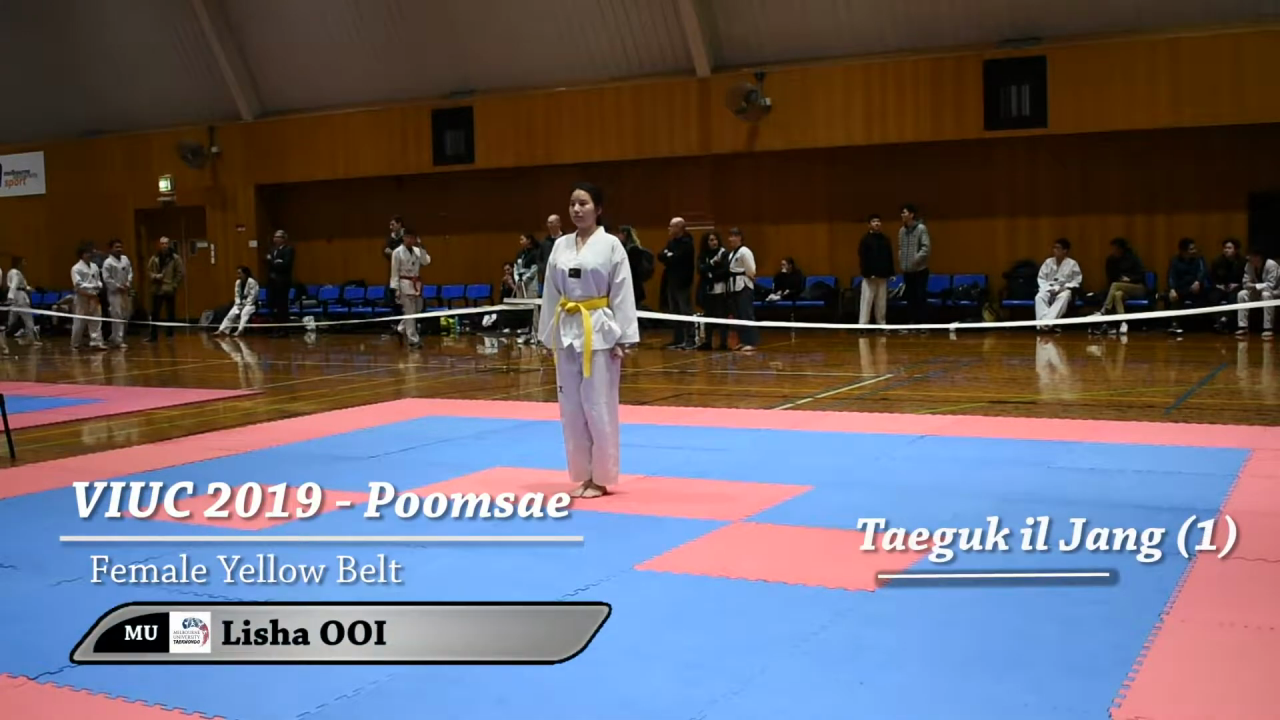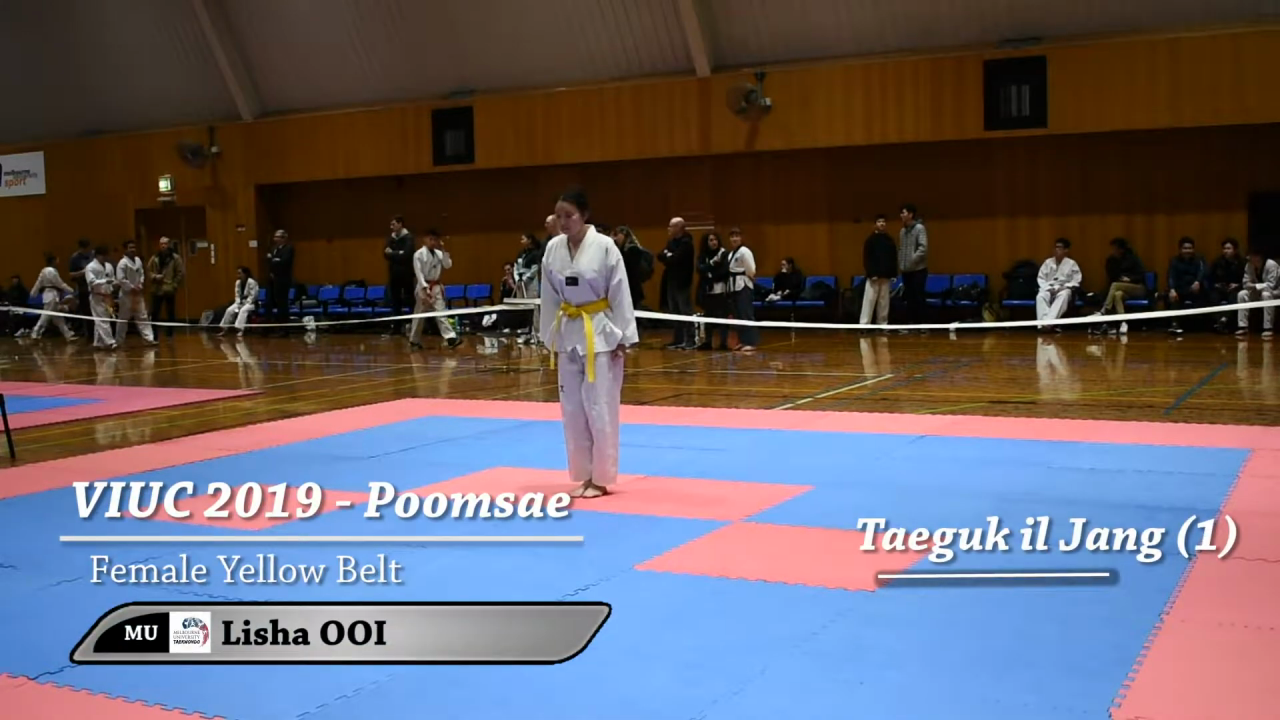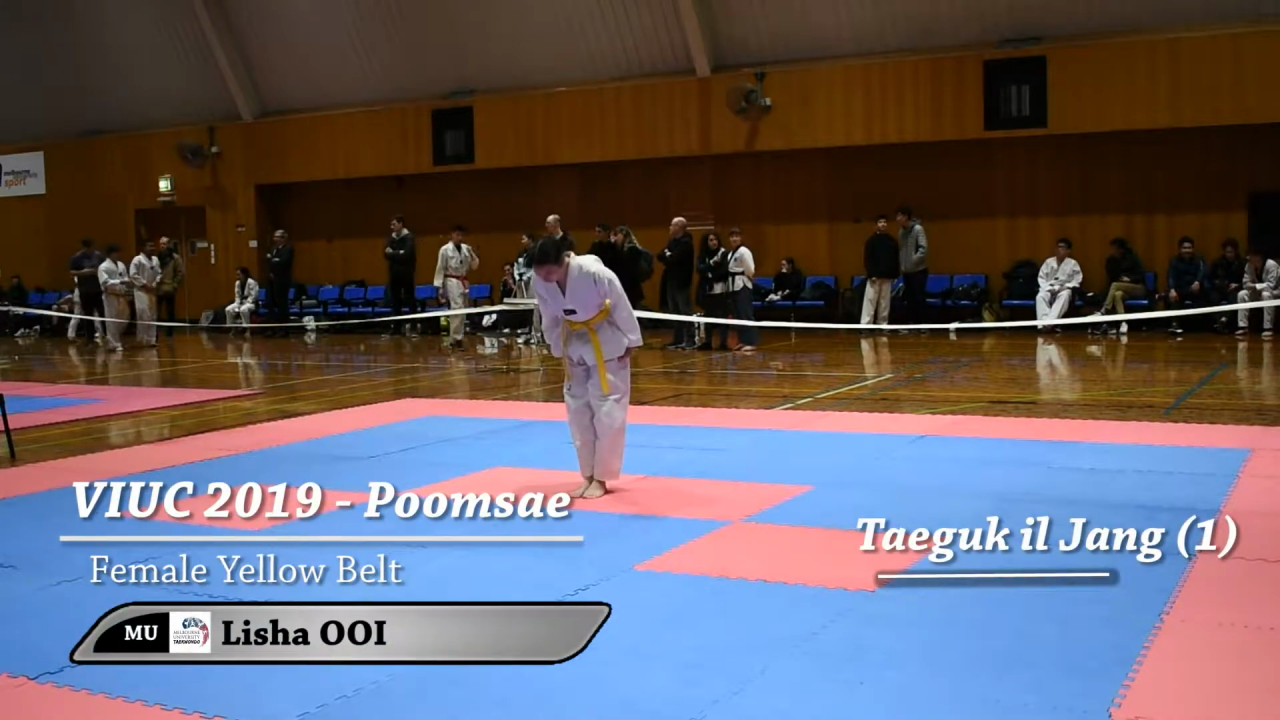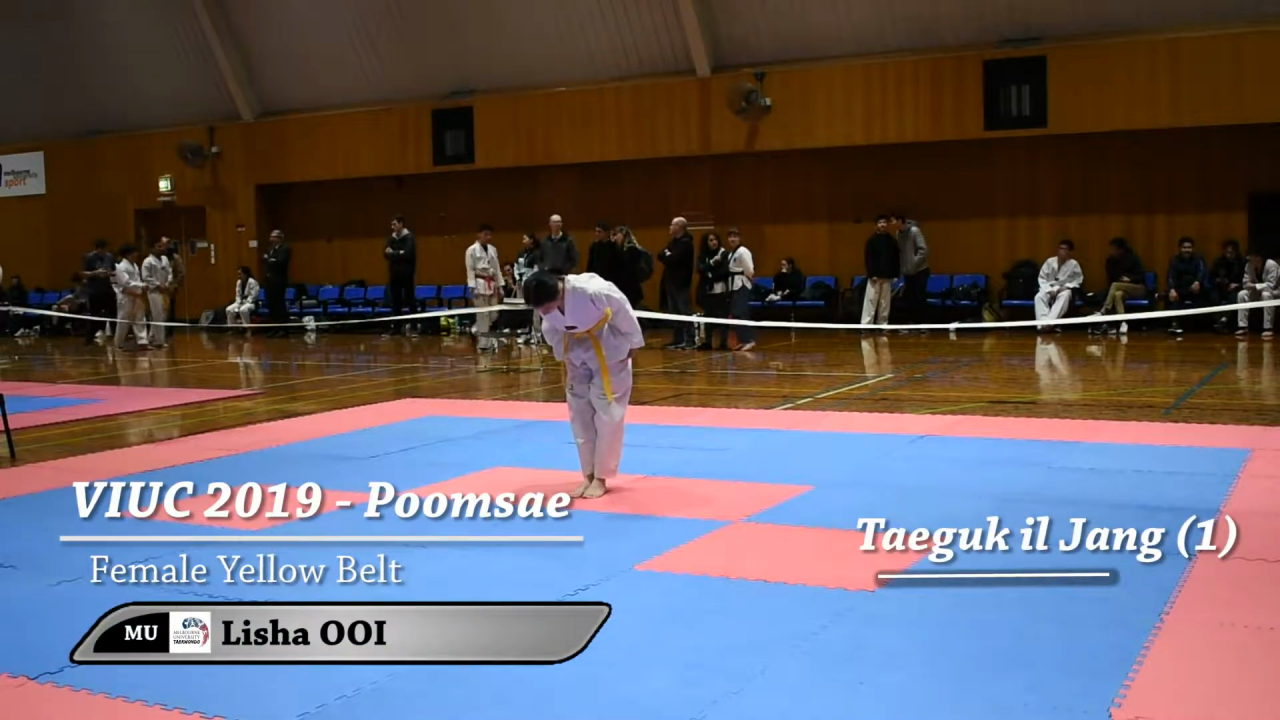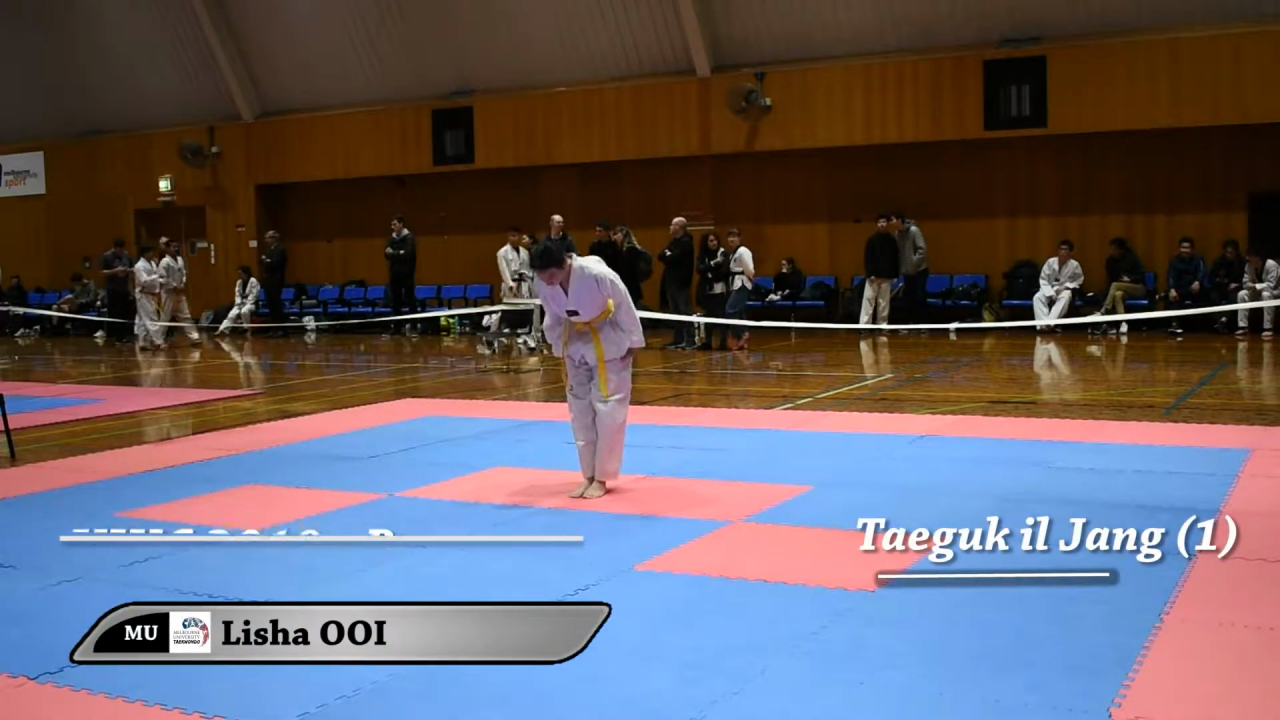
dt=0.4s
person 1, frame 1
left shoulder: (611, 245)
right shoulder: (560, 245)
left elbow: (622, 295)
right elbow: (551, 293)
left wrist: (622, 339)
right wrist: (550, 336)
left hip: (598, 332)
right hip: (566, 332)
left knee: (599, 407)
right knee: (571, 408)
left ankle: (601, 479)
right ankle: (584, 476)
person 1, frame 2
left shoulder: (604, 246)
right shoulder: (553, 249)
left elbow: (620, 295)
right elbow: (549, 298)
left wrist: (623, 339)
right wrist: (551, 338)
left hip: (601, 336)
right hip: (569, 335)
left knee: (601, 408)
right knee: (572, 409)
left ankle: (600, 479)
right ankle: (584, 477)
person 1, frame 3
left shoulder: (593, 272)
right shoulder: (540, 282)
left elbow: (621, 307)
right elbow: (550, 318)
left wrist: (630, 343)
right wrist: (560, 348)
left hip: (607, 342)
right hip: (575, 343)
left knee: (607, 409)
right knee: (578, 410)
left ankle: (601, 478)
right ankle: (589, 476)
person 1, frame 4
left shoulder: (590, 290)
right shoulder: (543, 302)
left elbow: (622, 310)
left wrist: (632, 344)
right wrist: (562, 351)
left hip: (608, 345)
right hip: (577, 347)
left knee: (607, 409)
right knee: (580, 410)
left ankle: (601, 477)
right ankle: (589, 475)
person 1, frame 5
left shoulder: (595, 273)
right shoulder: (542, 282)
left elbow: (624, 308)
right elbow: (552, 317)
left wrist: (632, 343)
right wrist: (561, 348)
left hip: (608, 341)
right hip: (576, 343)
left knee: (608, 409)
right knee: (580, 410)
left ankle: (602, 477)
right ankle: (589, 475)
